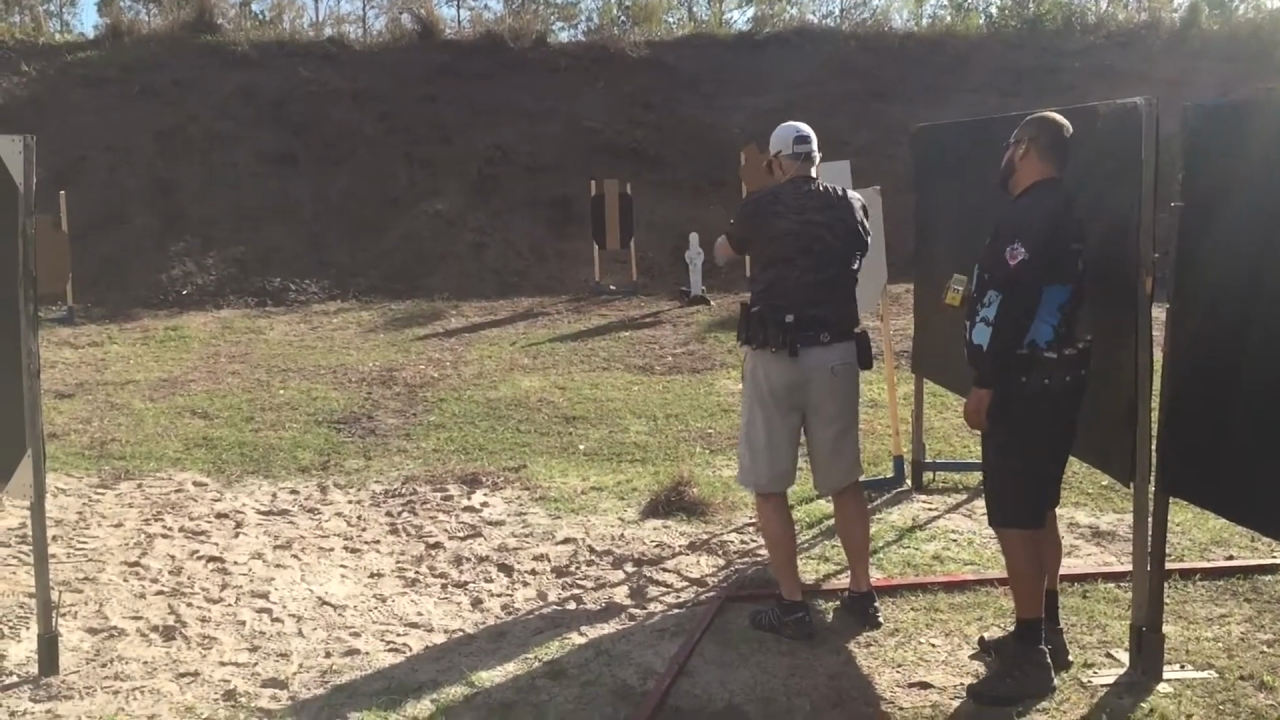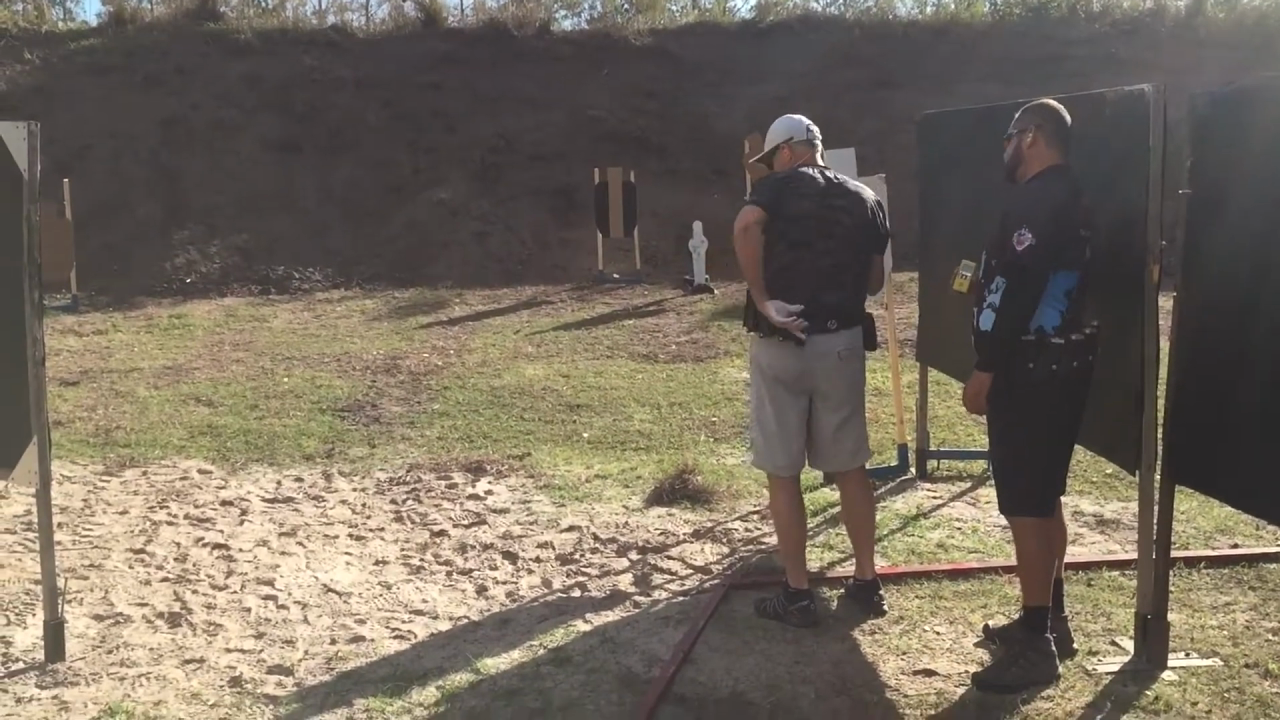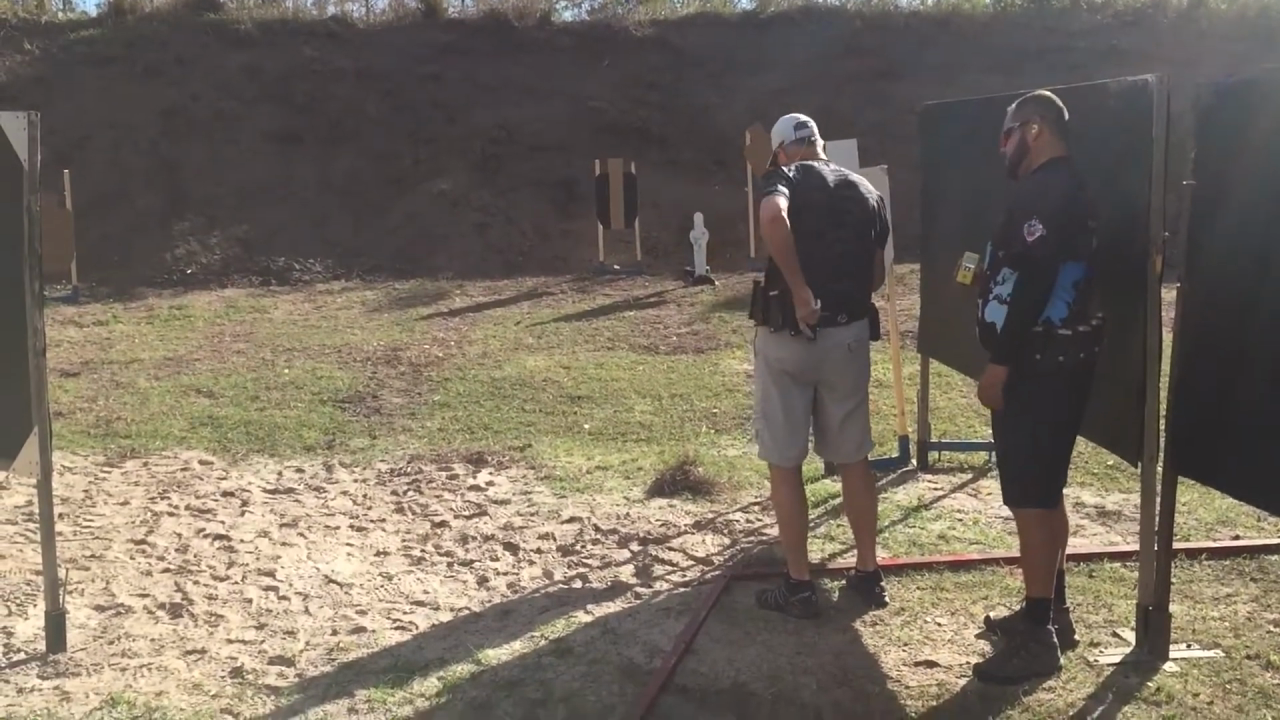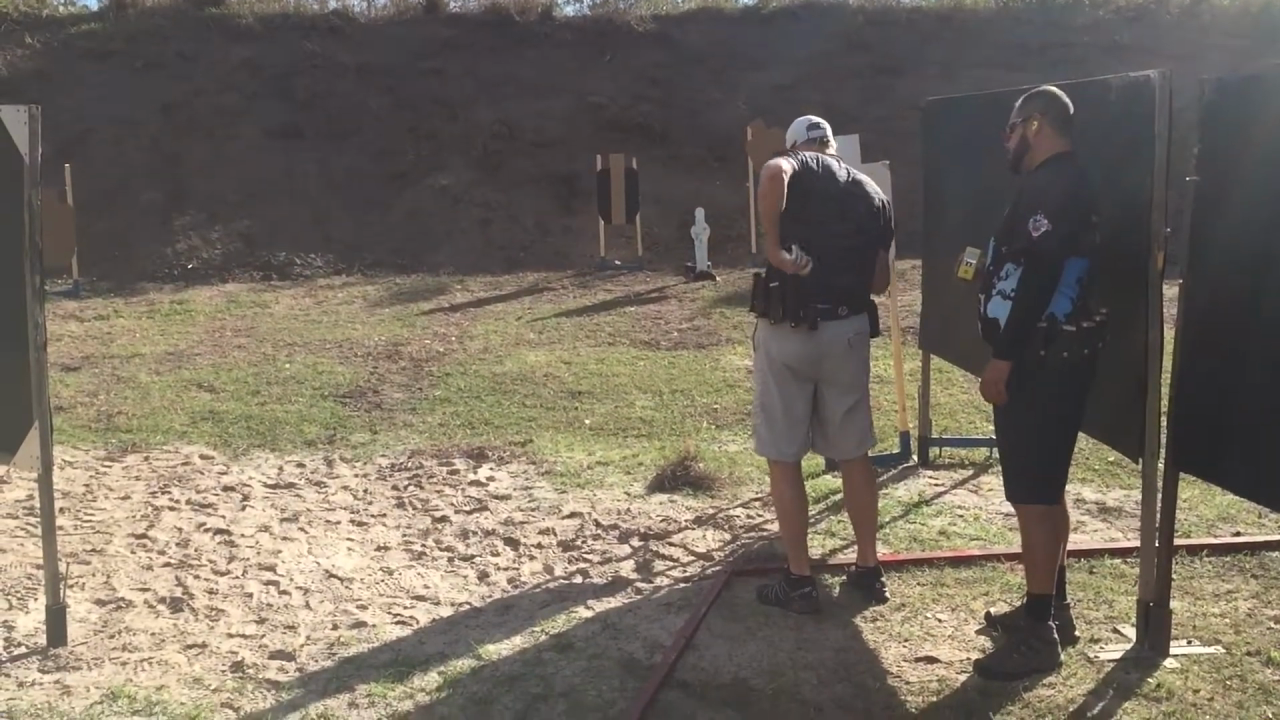
dt=0.4s
person 1, frame 1
left shoulder: (1028, 213)
right shoulder: (1059, 210)
left elbow: (1016, 305)
left wrist: (984, 385)
right wrist: (981, 295)
left hip: (1024, 384)
right hip: (1051, 378)
left knee: (1013, 515)
right knee: (1036, 510)
left ankle: (1030, 656)
right ankle: (1044, 633)
person 1, frame 2
left shoulder: (1037, 199)
right shoulder: (1066, 196)
left elbow: (1021, 289)
left wrist: (985, 368)
right wrist: (988, 280)
left hip: (1031, 370)
right hip: (1056, 365)
left knee: (1025, 504)
right knee: (1041, 499)
left ankle: (1036, 644)
right ankle: (1049, 621)
person 1, frame 3
left shoulder: (1045, 189)
right shoulder: (1061, 187)
left elbow: (1034, 281)
left wrist: (1000, 361)
left hip: (1036, 363)
right hip: (1053, 358)
left knee: (1029, 497)
right knee: (1043, 491)
left ankle: (1037, 636)
right ankle: (1048, 612)
person 1, frame 4
left shoulder: (1050, 185)
right shoulder: (1062, 183)
left elbow: (1039, 276)
left wrist: (1003, 356)
right wrist: (1004, 319)
left hip: (1039, 359)
right hip: (1053, 354)
left knee: (1032, 493)
right knee: (1043, 488)
left ankle: (1038, 632)
right ankle: (1050, 607)
person 2, frame 1
left shoulder: (760, 206)
right shoulder: (849, 206)
left elbow: (723, 253)
left hip: (773, 359)
right hip: (835, 355)
left knee: (768, 487)
right knee: (844, 480)
left ankle: (792, 606)
right ankle: (862, 594)
person 2, frame 2
left shoulder: (778, 188)
right shoulder: (865, 199)
left elbow: (746, 227)
right elbow: (875, 280)
left wrist: (761, 299)
left hip: (781, 344)
right hip: (843, 341)
left knee: (782, 472)
right knee: (850, 466)
left ankle: (797, 594)
right ankle: (867, 582)
person 2, frame 3
left shoulder: (787, 177)
right shoulder: (867, 192)
left elbow: (773, 216)
right elbow: (877, 276)
left wrist: (798, 289)
left hip: (787, 335)
right hip: (850, 333)
left knee: (784, 463)
right knee: (854, 458)
left ankle: (799, 586)
right ankle: (869, 573)
person 2, frame 4
left shoulder: (798, 168)
right shoulder: (873, 193)
left elbow: (773, 173)
right elbow: (880, 281)
left wrist: (775, 249)
left hip: (787, 331)
right hip: (849, 329)
left knee: (783, 458)
right knee: (854, 454)
left ankle: (799, 580)
right ankle: (869, 569)
